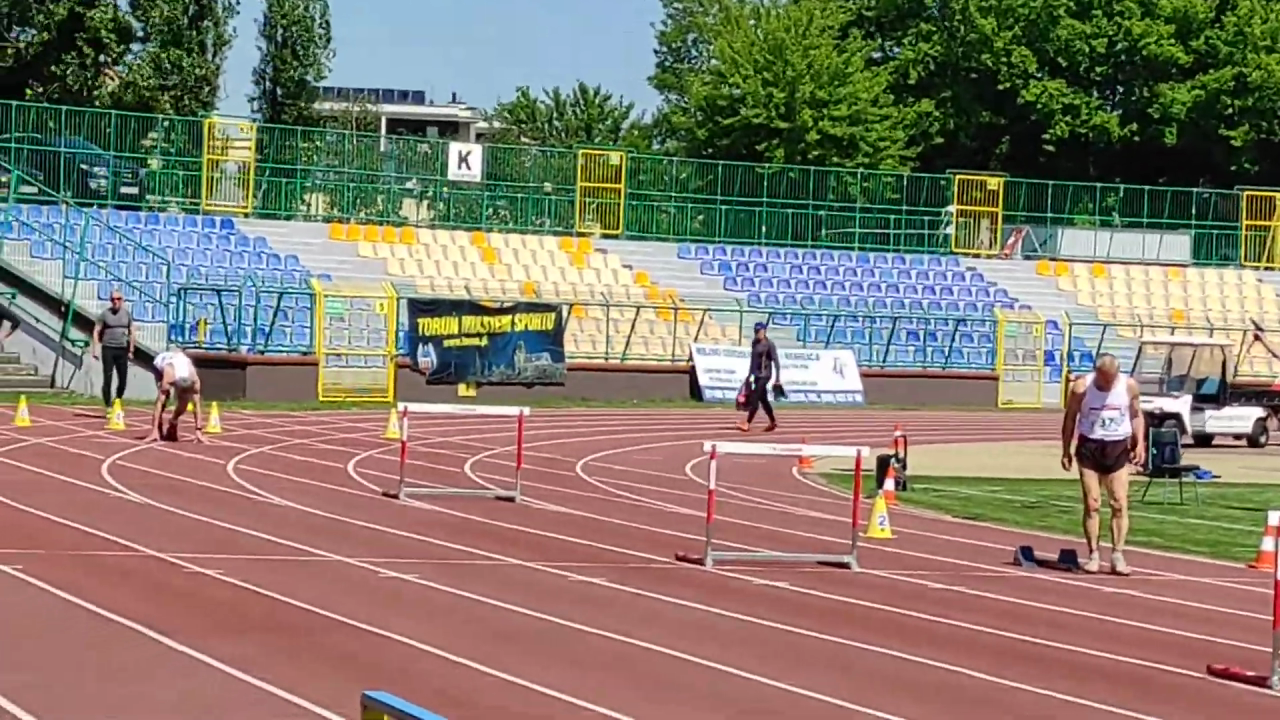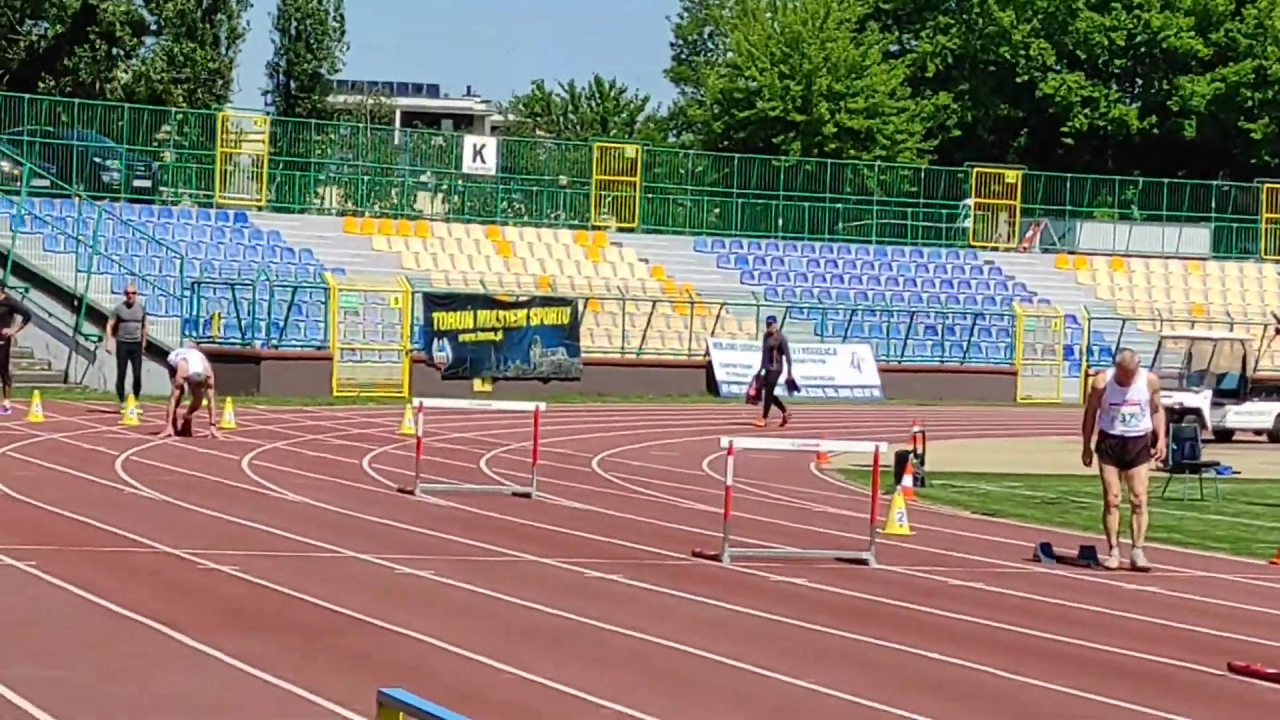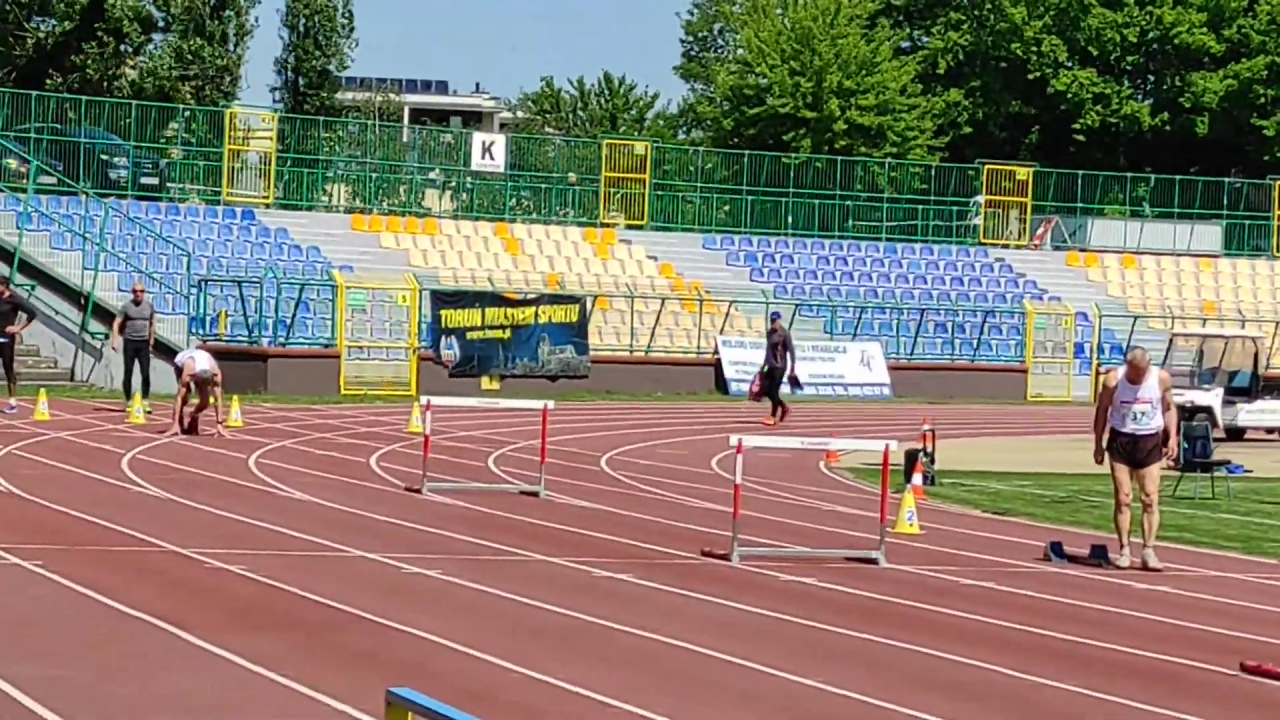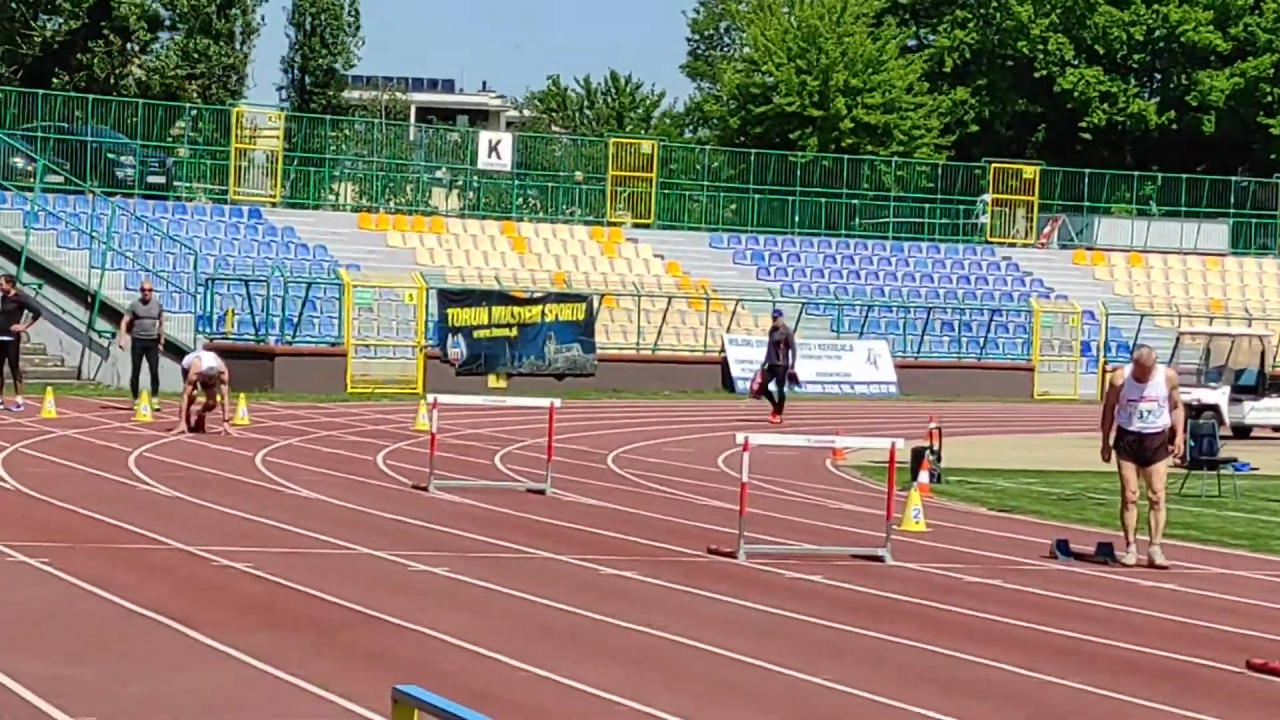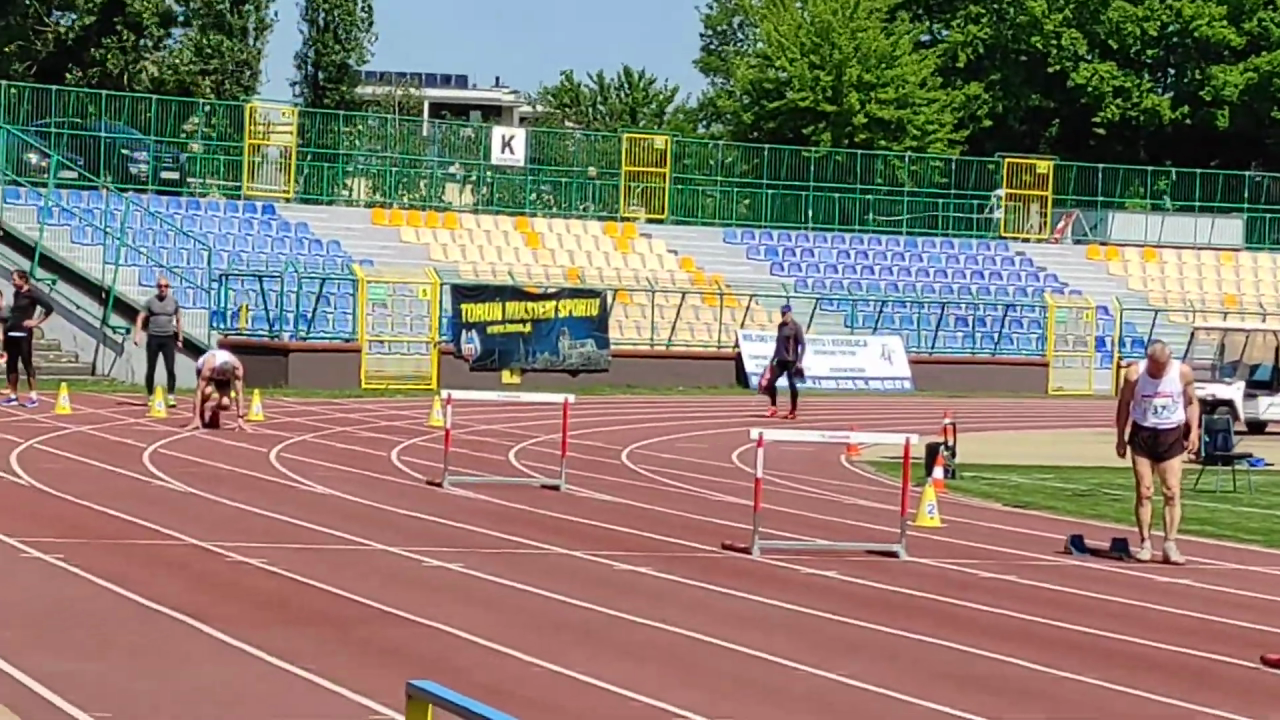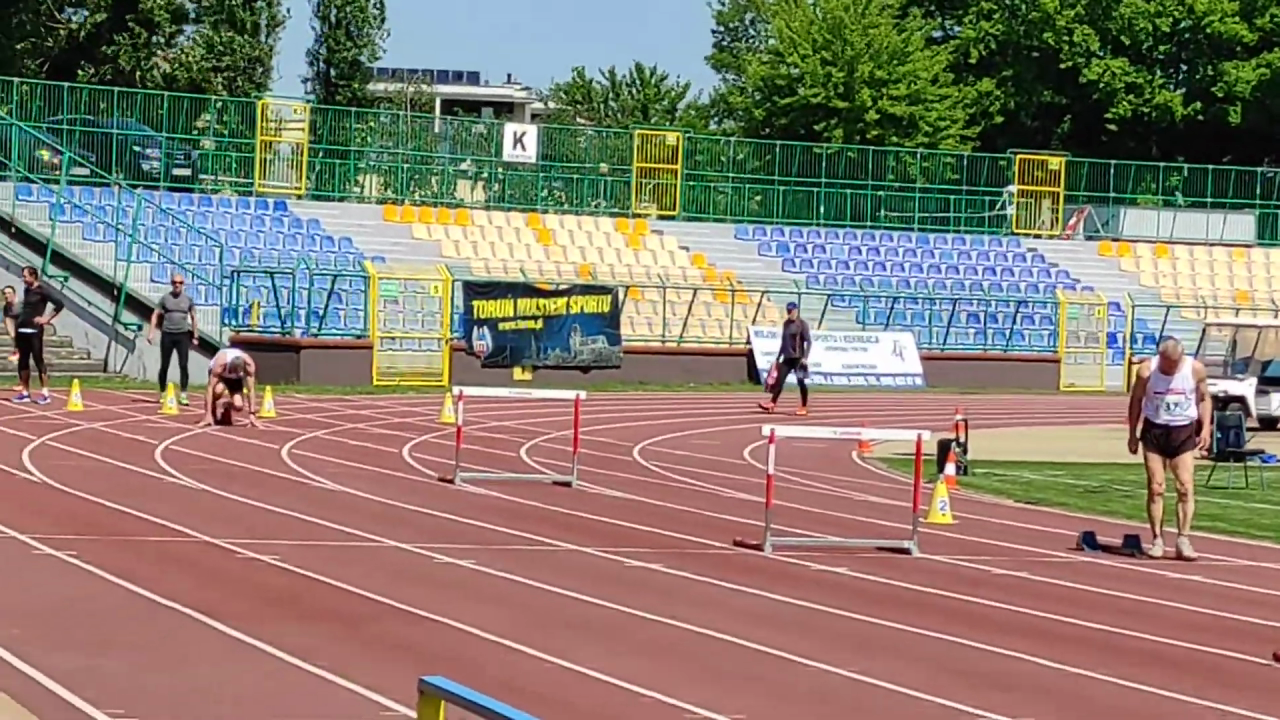
dt=0.1s
person 1, frame 1
left shoulder: (1130, 386)
right shoulder: (1081, 387)
left elbow: (1136, 415)
right elbow: (1070, 417)
left wrist: (1140, 444)
right wrist: (1066, 450)
left hip: (1118, 447)
right hip: (1089, 446)
left knee: (1120, 504)
right knee: (1091, 504)
left ankle: (1117, 555)
right ankle: (1093, 555)
person 1, frame 2
left shoulder: (1150, 380)
right shoulder: (1102, 382)
left elbow: (1157, 410)
right elbow: (1091, 413)
left wrist: (1161, 439)
right wrist: (1087, 446)
left hip: (1138, 443)
right hip: (1109, 442)
left knee: (1139, 500)
right knee: (1112, 500)
left ankle: (1138, 551)
right ankle: (1113, 551)
person 1, frame 3
left shoulder: (1162, 378)
right shoulder: (1113, 380)
left elbow: (1169, 408)
right elbow: (1102, 411)
left wrist: (1172, 437)
right wrist: (1098, 444)
left hip: (1150, 441)
right hip: (1120, 440)
left knee: (1150, 499)
right knee: (1123, 498)
left ankle: (1148, 551)
right ankle: (1124, 550)
person 1, frame 4
left shoulder: (1168, 376)
right shoulder: (1119, 378)
left elbow: (1176, 406)
right elbow: (1109, 409)
left wrist: (1179, 435)
right wrist: (1105, 442)
left hip: (1157, 439)
right hip: (1127, 439)
left knee: (1157, 496)
right knee: (1129, 496)
left ankle: (1155, 548)
right ankle: (1130, 548)
person 1, frame 5
left shoulder: (1183, 372)
right shoulder: (1134, 374)
left elbow: (1191, 402)
right elbow: (1124, 404)
left wrist: (1194, 432)
right wrist: (1121, 438)
left hip: (1172, 435)
right hip: (1142, 434)
left knee: (1172, 492)
right knee: (1144, 491)
left ankle: (1170, 544)
right ankle: (1145, 544)
person 1, frame 6
left shoulder: (1196, 369)
right shoulder: (1146, 370)
left elbow: (1204, 398)
right elbow: (1136, 401)
left wrist: (1205, 428)
right wrist: (1133, 434)
left hip: (1184, 432)
right hip: (1154, 431)
left knee: (1185, 487)
right knee: (1155, 488)
left ankle: (1183, 540)
right ankle: (1157, 540)
